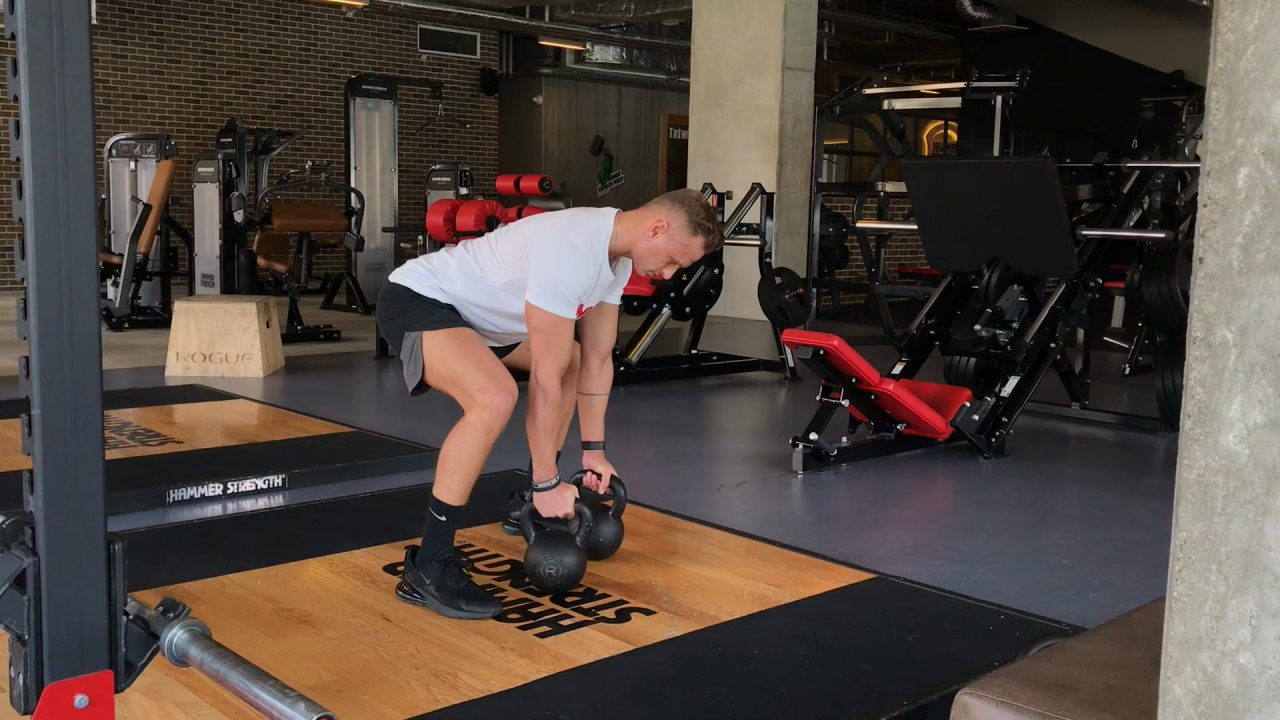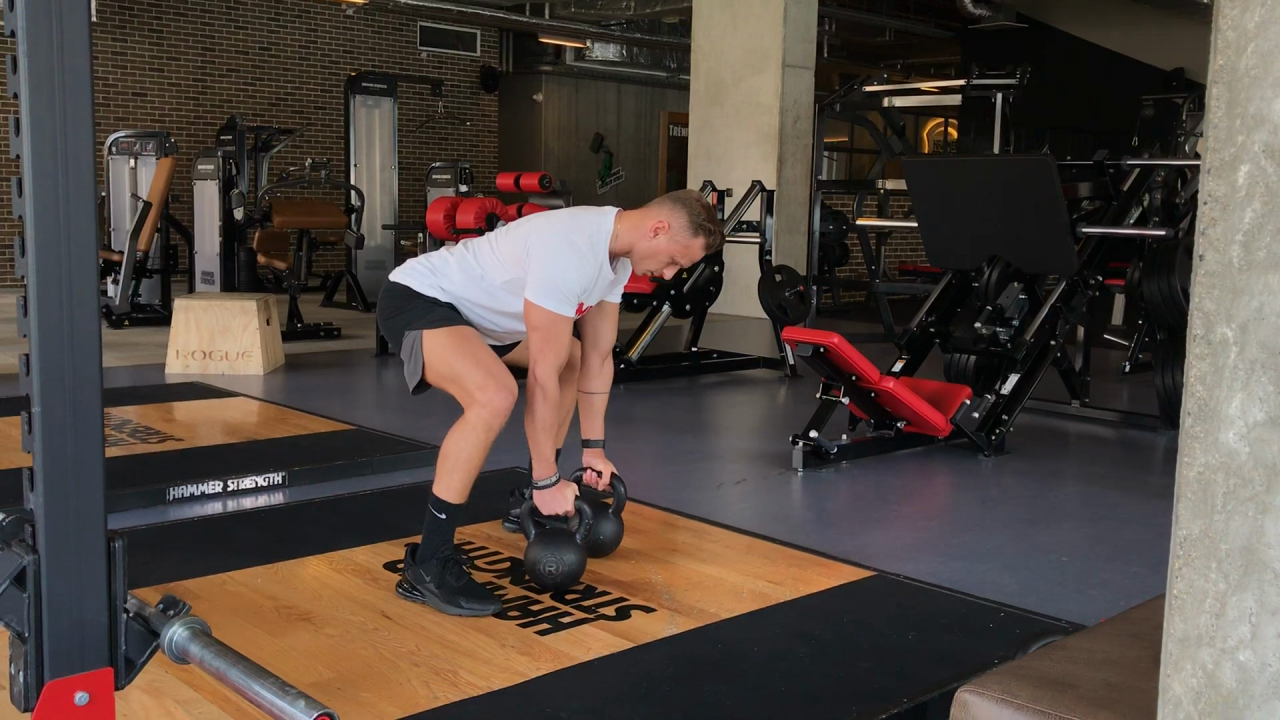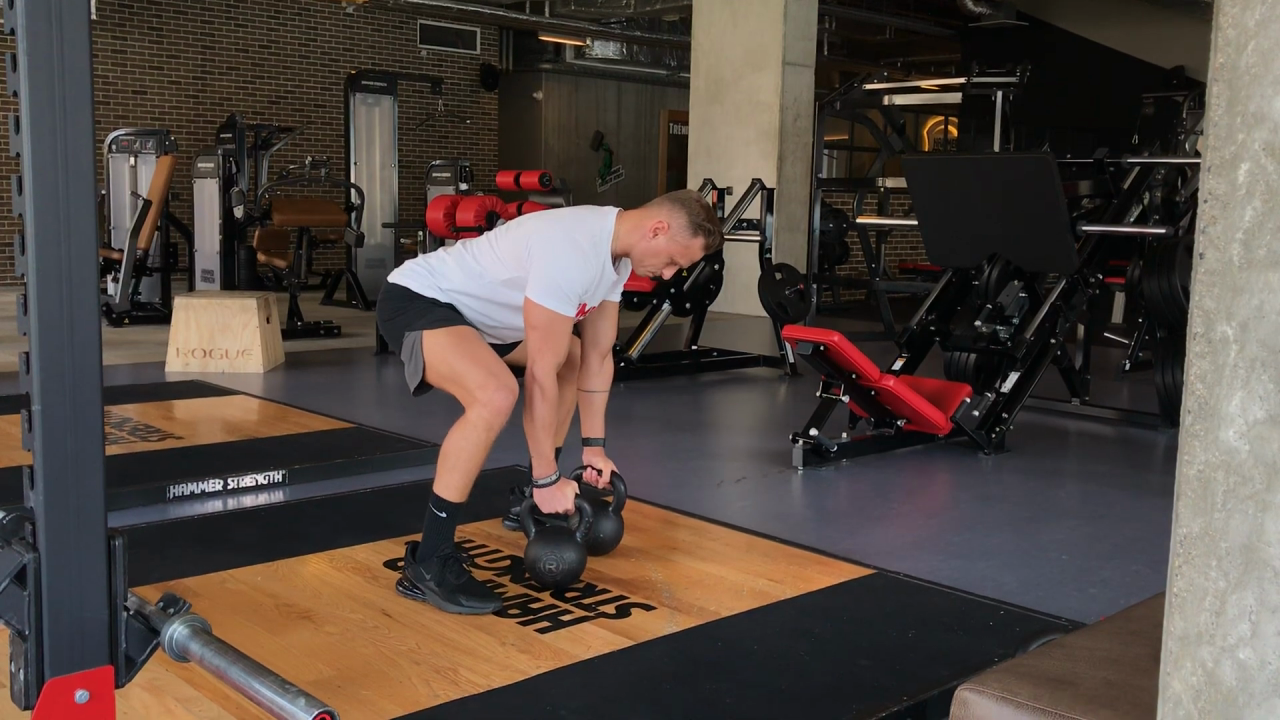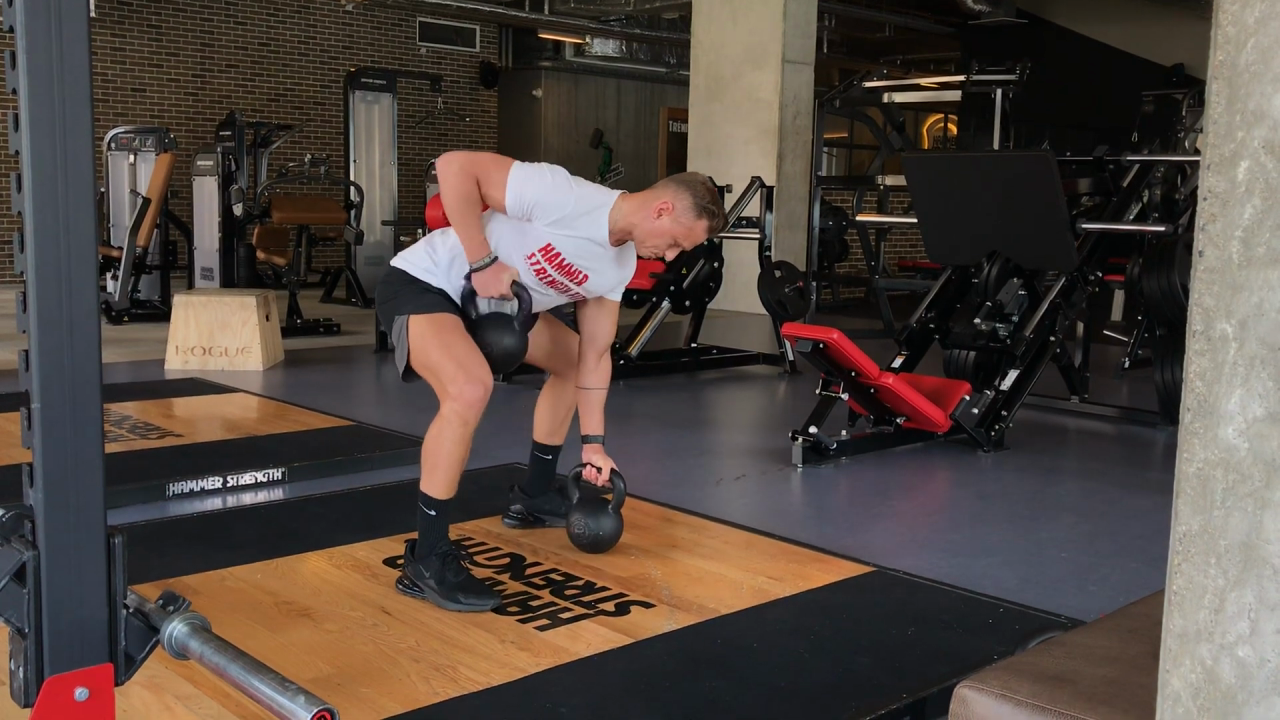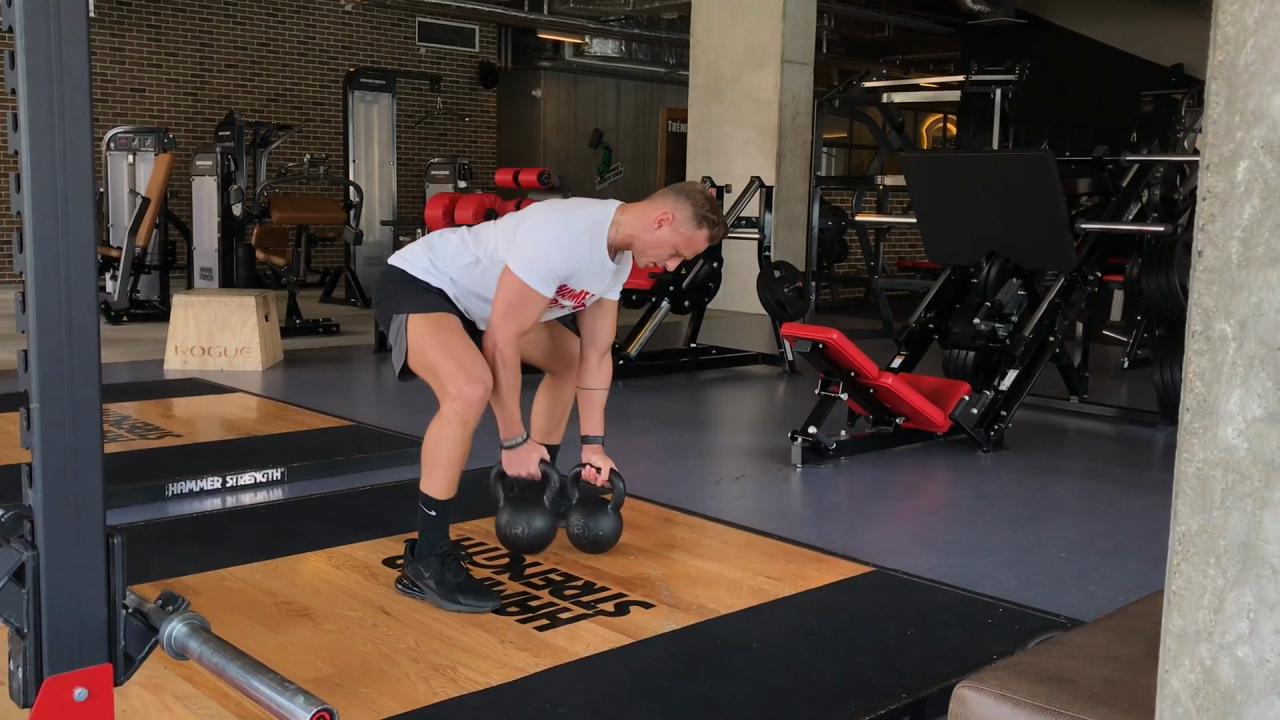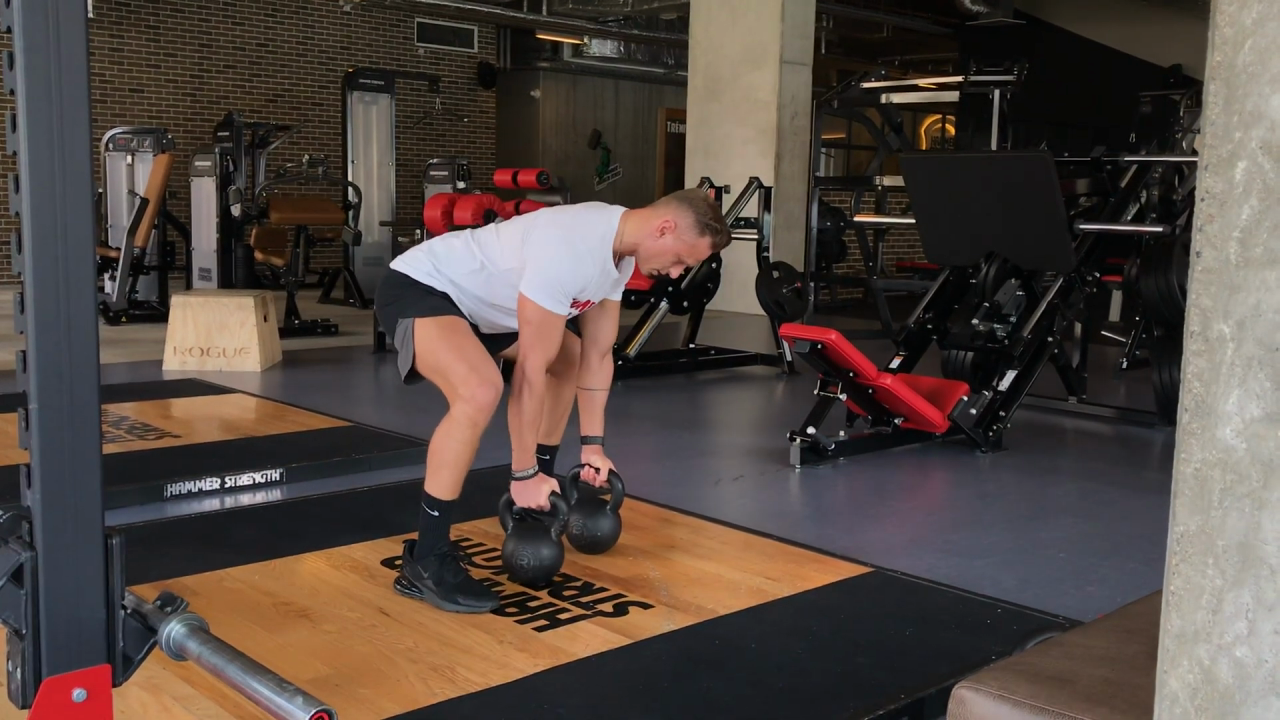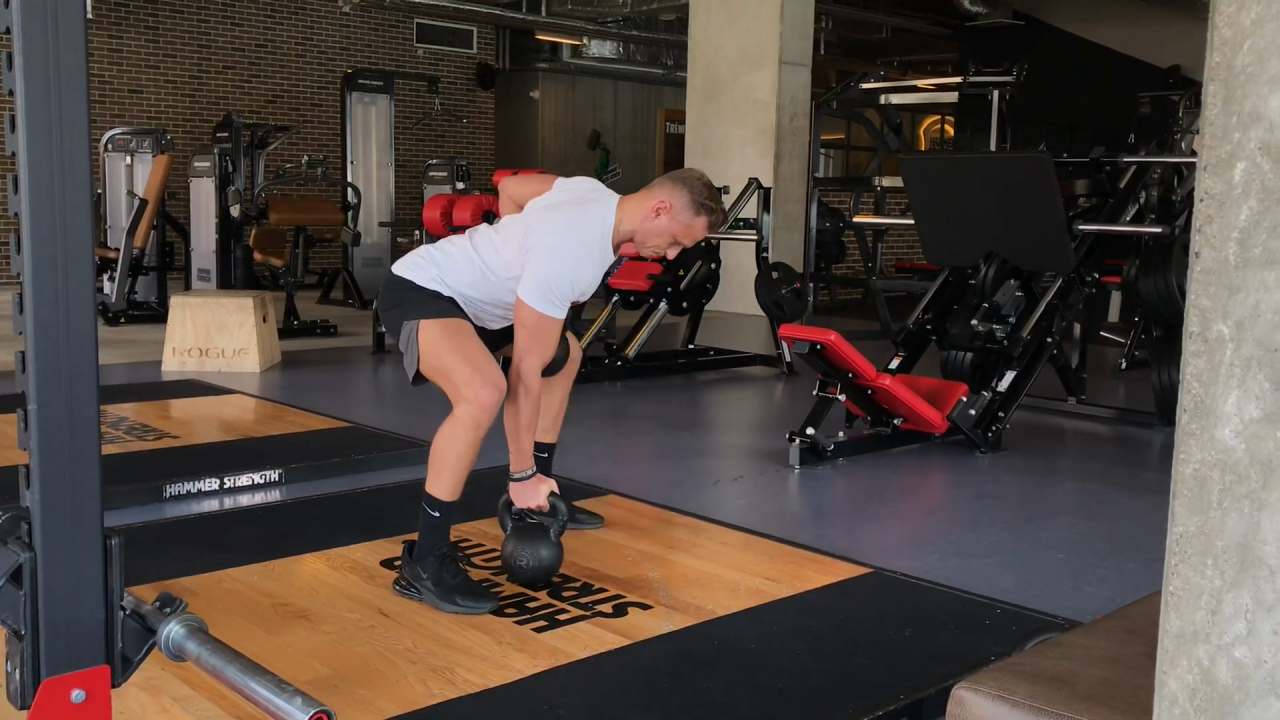
dt=0.7s
person 1, frame 1
left shoulder: (617, 253)
right shoulder: (571, 252)
left elbow: (596, 358)
right elbow: (546, 379)
left wrist: (594, 450)
right wrist: (548, 483)
left hip: (472, 306)
right hip: (418, 298)
left knee: (572, 359)
right knee: (495, 398)
left ankle: (529, 503)
right ankle: (429, 567)
person 1, frame 2
left shoulder: (616, 253)
right shoulder: (570, 250)
left elbow: (597, 357)
right elbow: (543, 376)
left wrist: (594, 448)
right wrist: (547, 480)
left hip: (470, 304)
right hip: (417, 297)
left knee: (572, 358)
right knee: (494, 396)
left ankle: (529, 500)
right ankle: (429, 565)
person 1, frame 3
left shoulder: (616, 253)
right shoulder: (572, 250)
left elbow: (596, 356)
right elbow: (541, 375)
left wrist: (594, 446)
right wrist: (547, 478)
left hip: (472, 307)
right hip: (417, 298)
left knee: (573, 358)
right knee: (495, 394)
left ankle: (528, 499)
right ankle: (429, 563)
person 1, frame 4
left shoulder: (619, 261)
right shoulder: (562, 195)
left elbow: (594, 355)
right elbow: (454, 165)
left wrist: (592, 444)
right wrist: (484, 263)
left hip: (491, 295)
right hip: (421, 282)
left knee: (570, 359)
right knee: (470, 389)
left ankle: (534, 496)
right ankle: (427, 560)
person 1, frame 5
left shoulder: (617, 254)
right shoulder: (564, 235)
left elbow: (596, 353)
right elbow: (501, 343)
left wrist: (593, 444)
right wrist: (514, 442)
left hip: (471, 296)
right hip: (416, 283)
left knee: (570, 358)
right knee: (469, 389)
right ankle: (427, 561)
person 1, frame 6
left shoulder: (619, 248)
right shoulder: (570, 249)
left elbow: (597, 354)
right elbow: (531, 369)
left wrist: (592, 445)
right wrist: (523, 474)
left hip: (470, 293)
right hip: (418, 287)
left knee: (569, 357)
right knee: (480, 391)
left ankle: (539, 496)
right ankle: (427, 561)
person 1, frame 7
left shoulder: (598, 196)
right shoulder: (571, 251)
left elbow: (509, 187)
right elbow: (527, 369)
right wrist: (522, 475)
left hip: (466, 286)
right hip: (420, 288)
left knee: (565, 354)
right knee: (483, 393)
left ankle: (540, 496)
right ankle: (425, 562)
